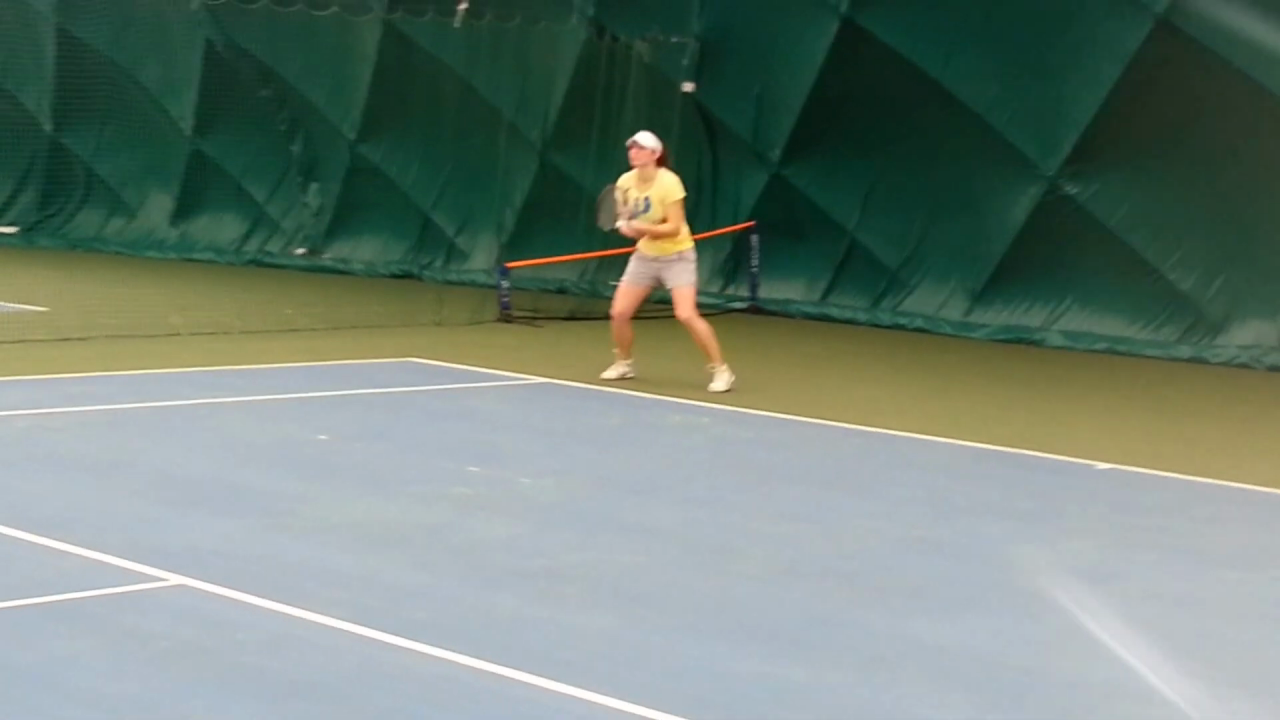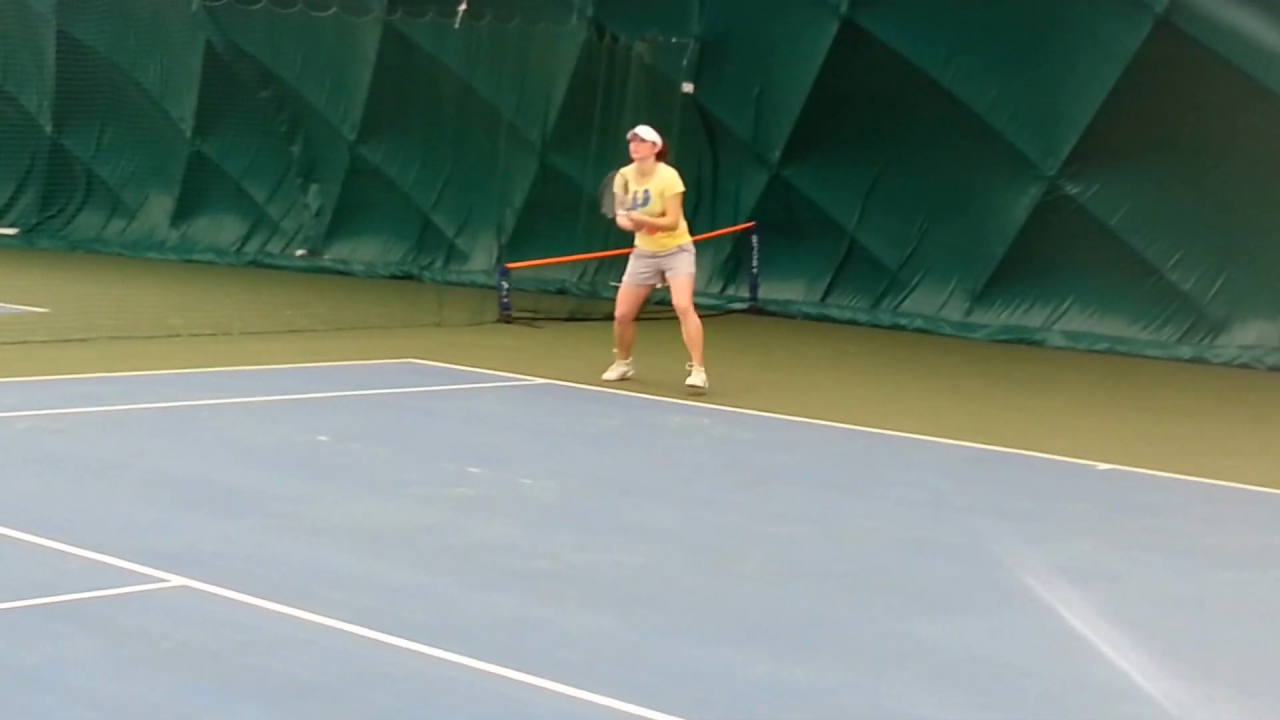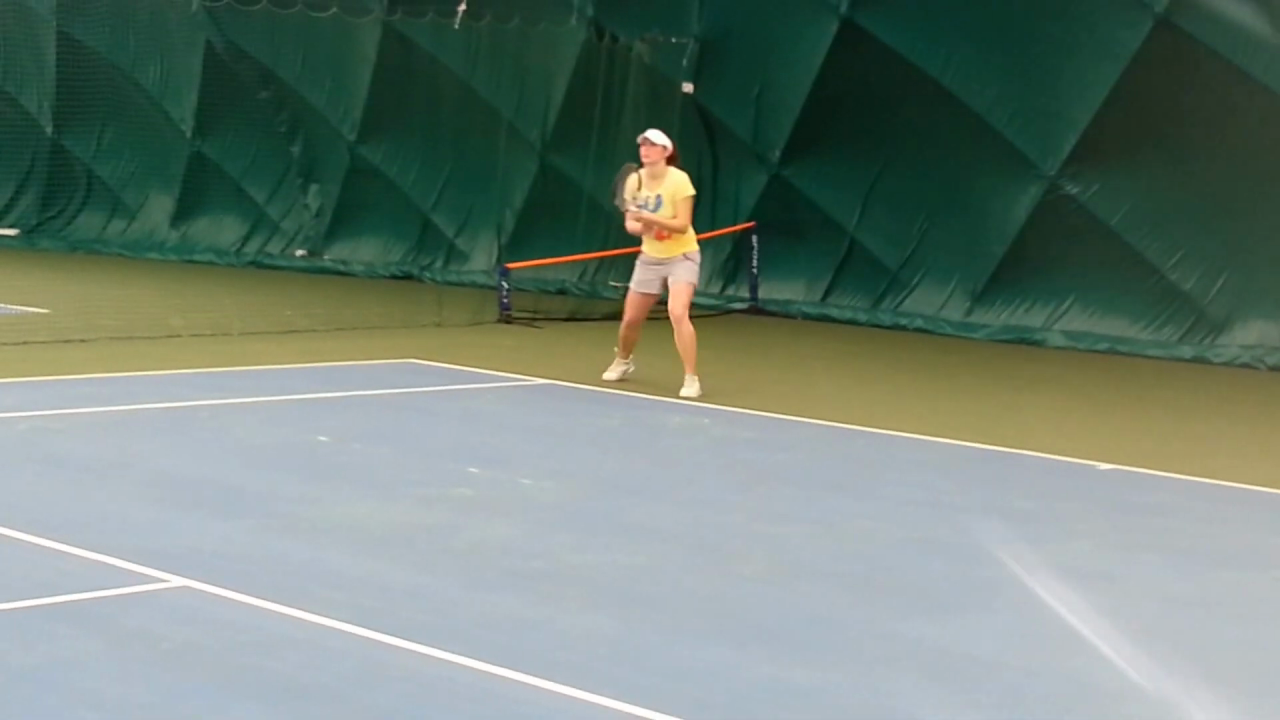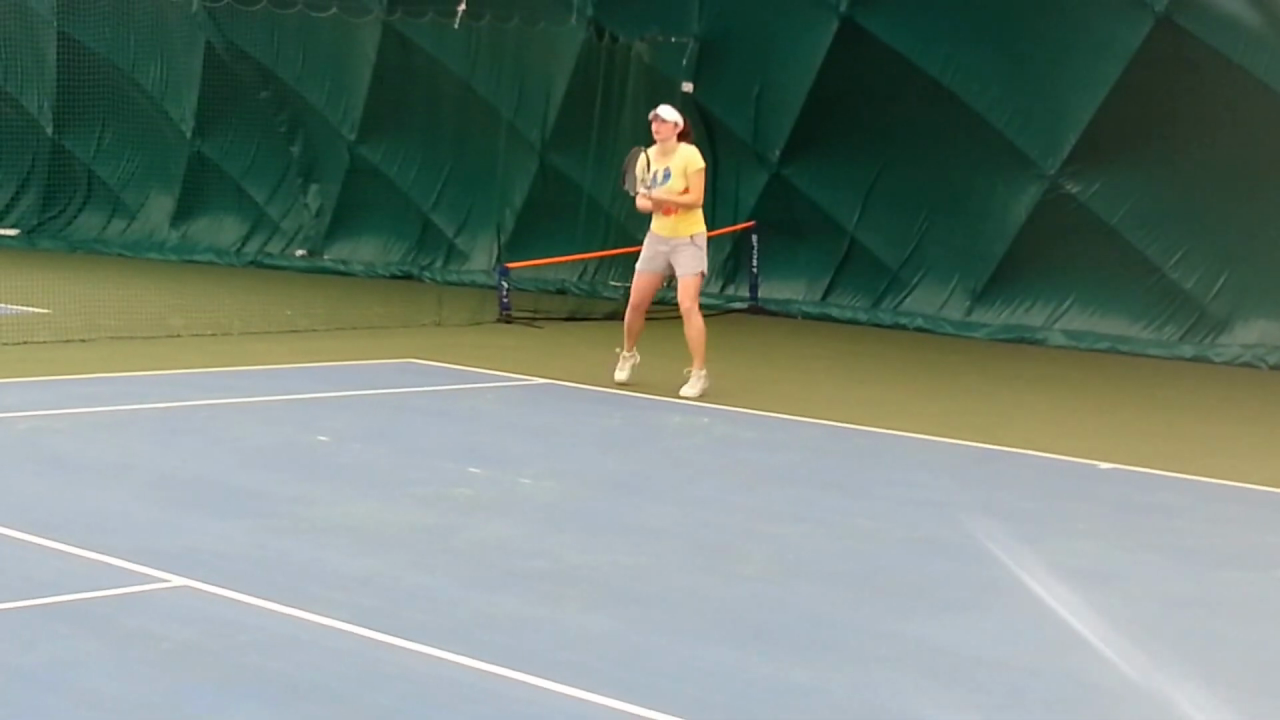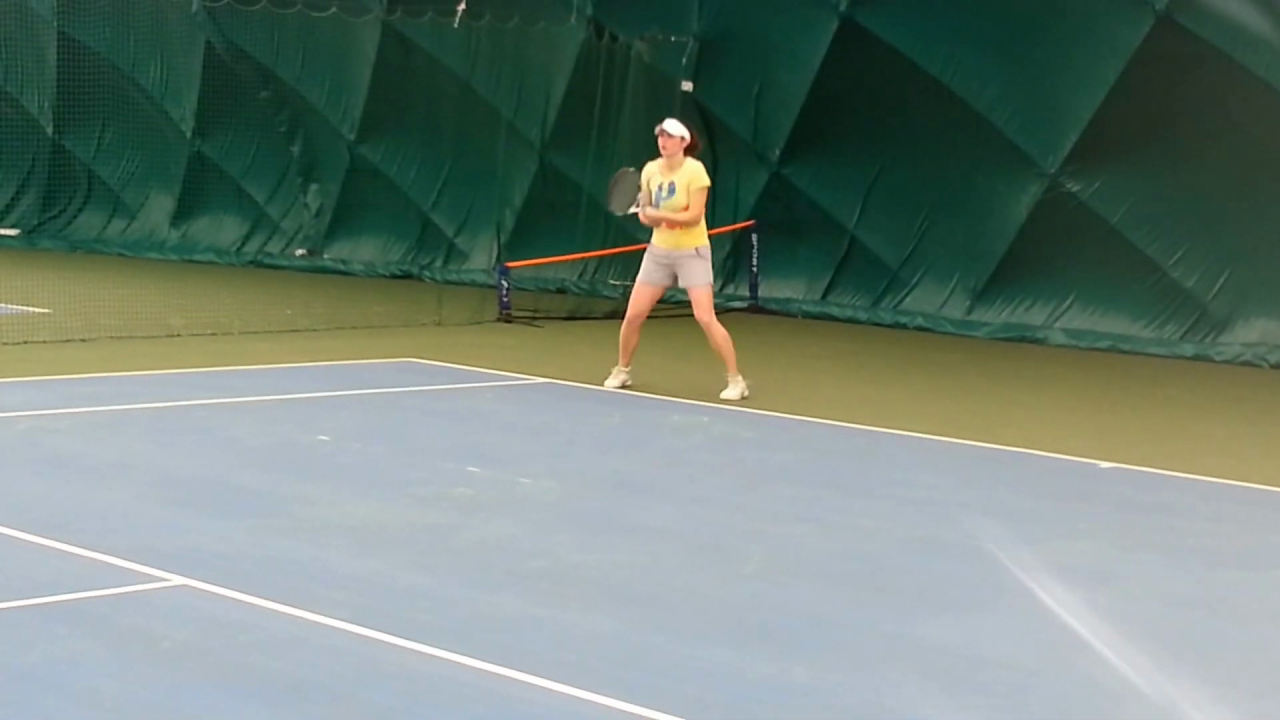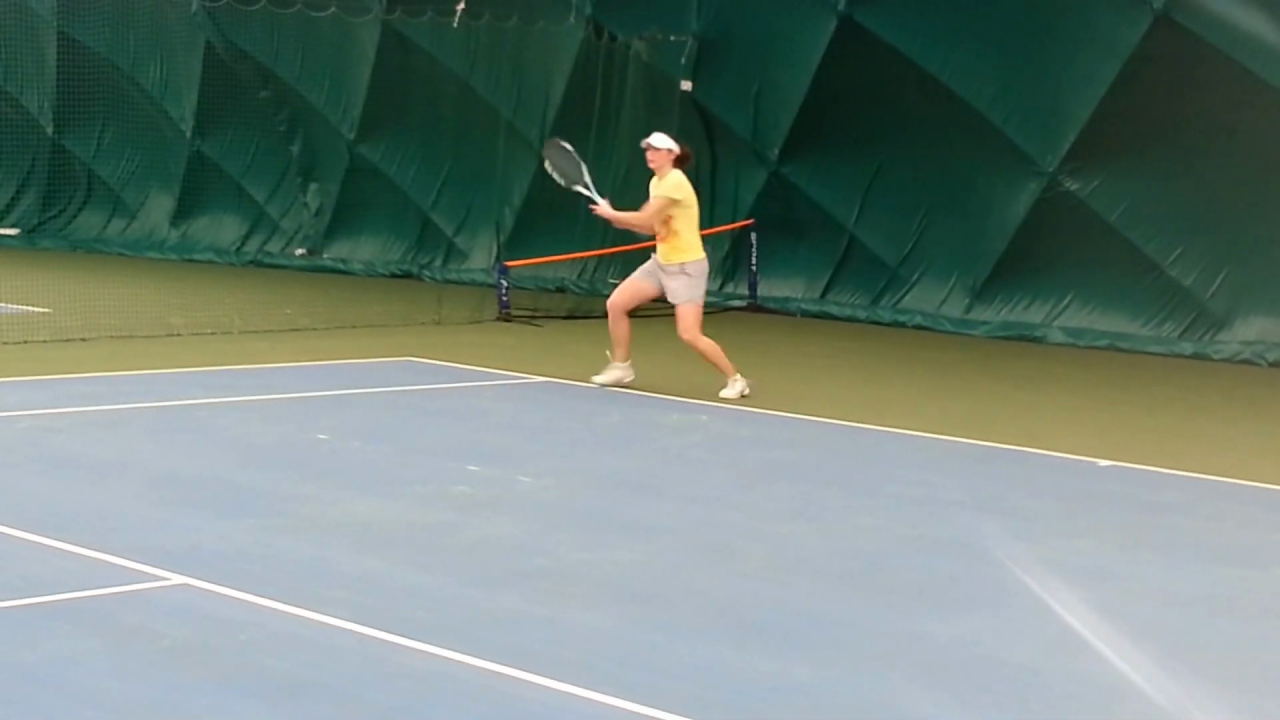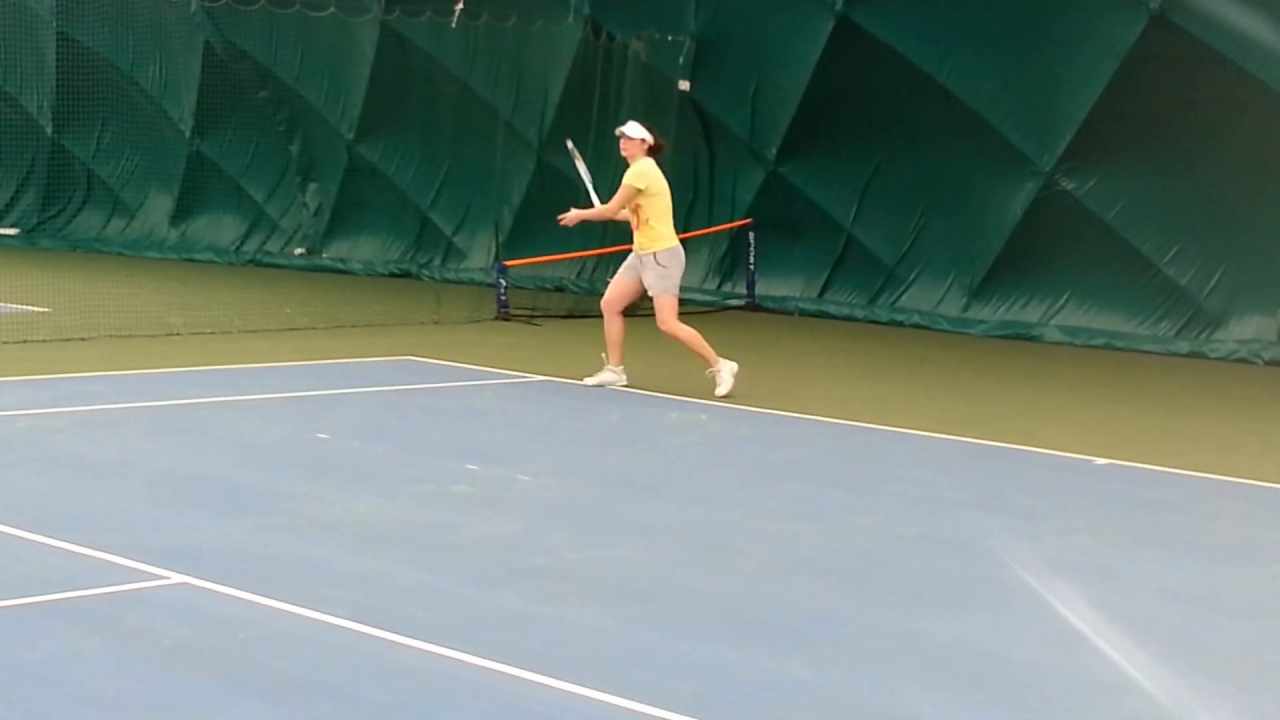
dt=0.2s
person 1, frame 1
left shoulder: (668, 182)
right shoulder: (624, 182)
left elbow: (674, 228)
right elbow: (625, 222)
left wrist: (643, 228)
right wrist: (630, 229)
left hip: (677, 256)
right hip: (645, 256)
left knee: (687, 315)
right knee: (619, 312)
left ankle: (721, 370)
right ankle: (623, 363)
person 1, frame 2
left shoulder: (668, 177)
right shoulder: (624, 176)
left elbow: (673, 222)
right elbow: (622, 218)
left wrist: (642, 219)
right wrist: (629, 223)
left hip: (676, 250)
right hip: (643, 252)
left knee: (683, 305)
right knee: (622, 314)
left ankle: (697, 369)
right ankle: (623, 363)
person 1, frame 3
left shoulder: (679, 180)
right shoulder: (634, 181)
left elbow: (683, 224)
right elbow: (631, 223)
left wrist: (650, 217)
right wrist: (640, 227)
left hip: (682, 257)
right hip: (650, 259)
left knee: (677, 313)
right knee: (630, 319)
left ankle: (691, 379)
right ankle: (623, 361)
person 1, frame 4
left shoulder: (690, 154)
right shoulder: (647, 157)
left elbow: (696, 199)
right elbow: (641, 202)
left wrist: (662, 197)
right wrist: (651, 203)
left hip: (689, 239)
right hip: (657, 238)
left knee: (688, 306)
right knee: (636, 304)
left ankle: (698, 373)
right ankle: (628, 354)
person 1, frame 5
left shoulder: (695, 170)
right shoulder: (650, 170)
left elbow: (695, 216)
right elbow: (644, 213)
left wrist: (661, 215)
right wrist: (648, 216)
left hip: (692, 253)
right hip: (659, 252)
left knee: (706, 318)
right knee: (633, 315)
left ankle: (736, 380)
right ankle: (622, 370)
person 1, frame 6
left shoulder: (675, 182)
right shoulder: (656, 182)
left elbow: (645, 218)
left wrist: (609, 213)
right wrist: (619, 218)
left hip: (687, 266)
right hip: (661, 263)
left knee: (690, 335)
right knee: (615, 304)
left ankle: (735, 380)
right ankle: (620, 367)
person 1, frame 7
left shoulder: (641, 170)
right shoulder: (640, 169)
left elbow: (611, 209)
left wrist: (579, 214)
right wrist: (615, 214)
left hip: (662, 255)
right hip: (642, 254)
left knee: (668, 324)
right knee: (610, 305)
left ankle: (720, 366)
right ankle: (614, 370)
